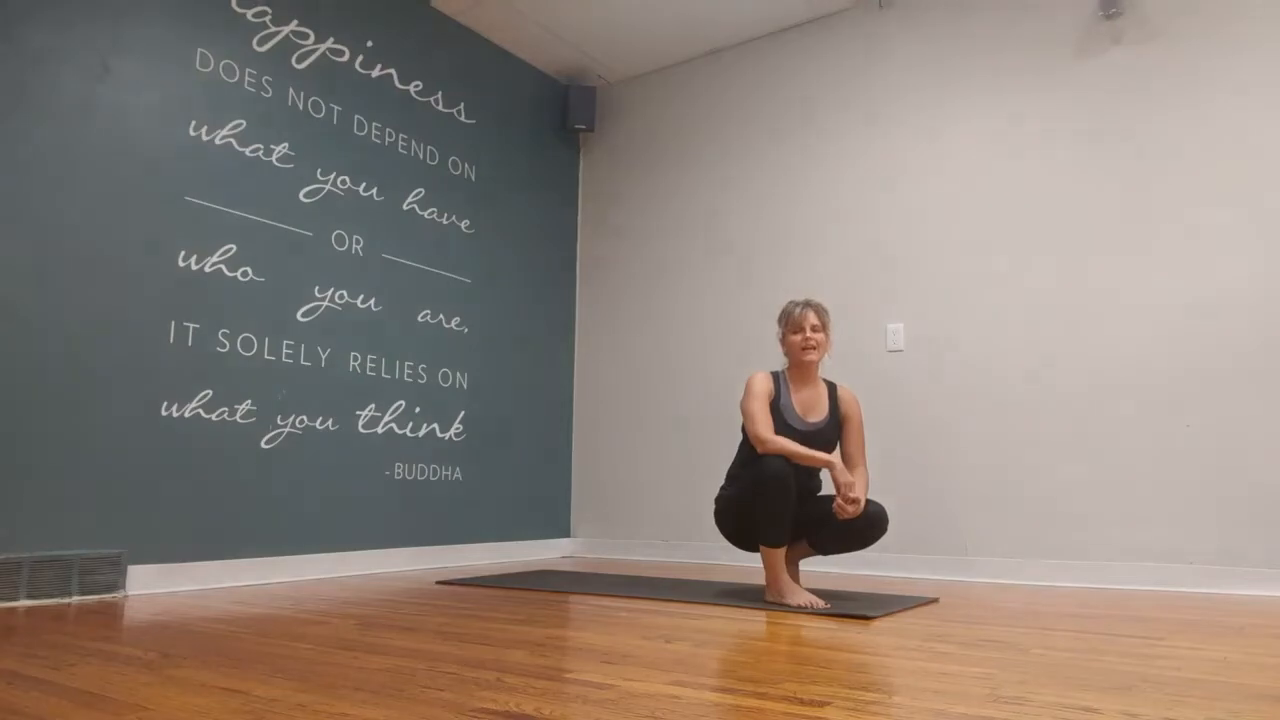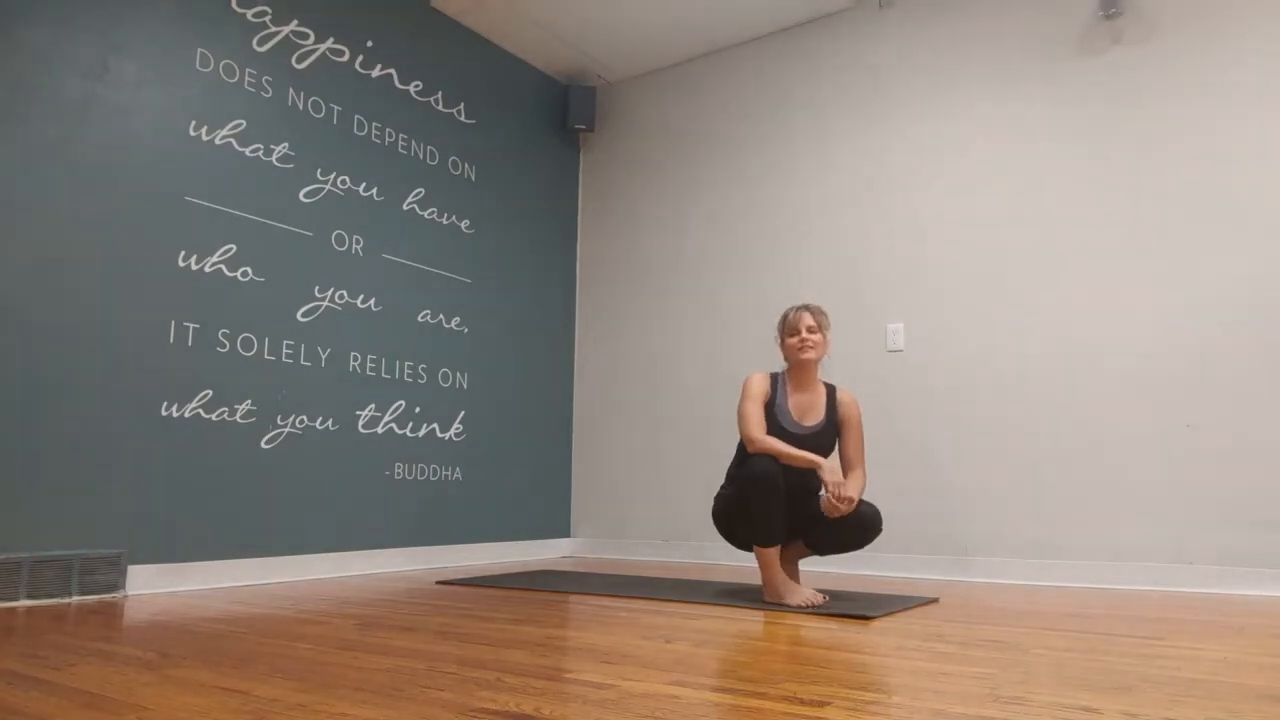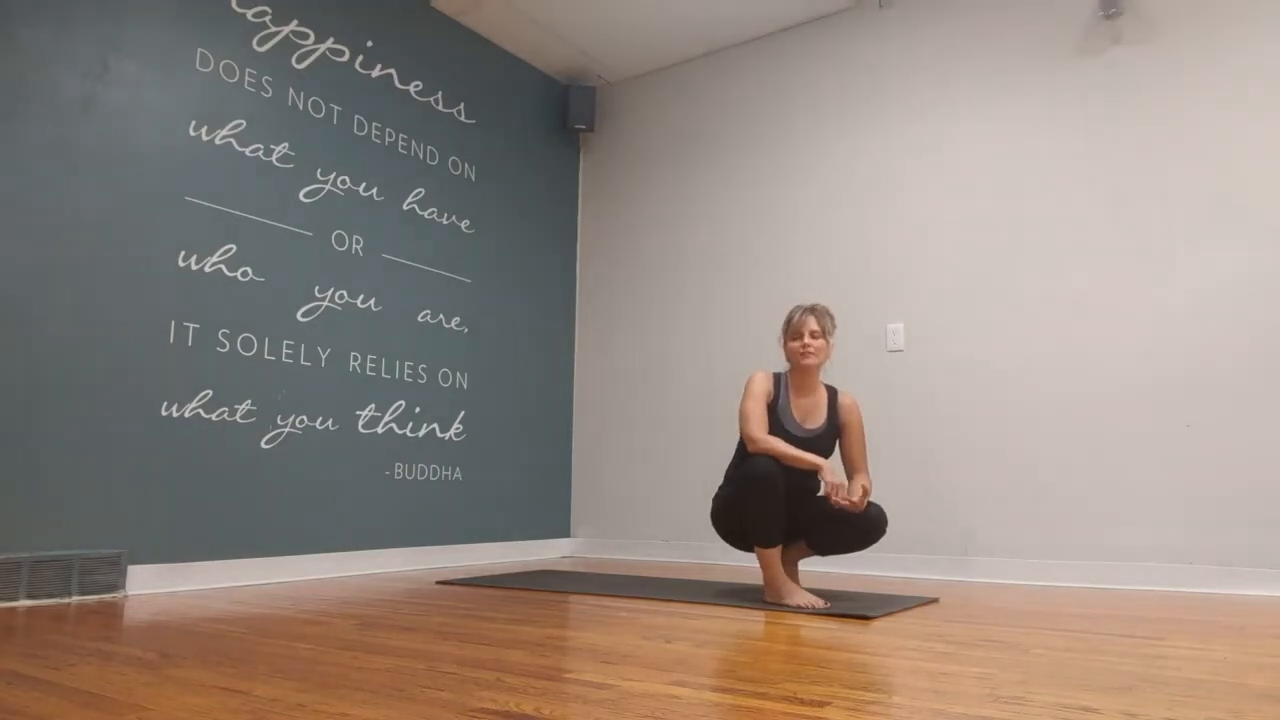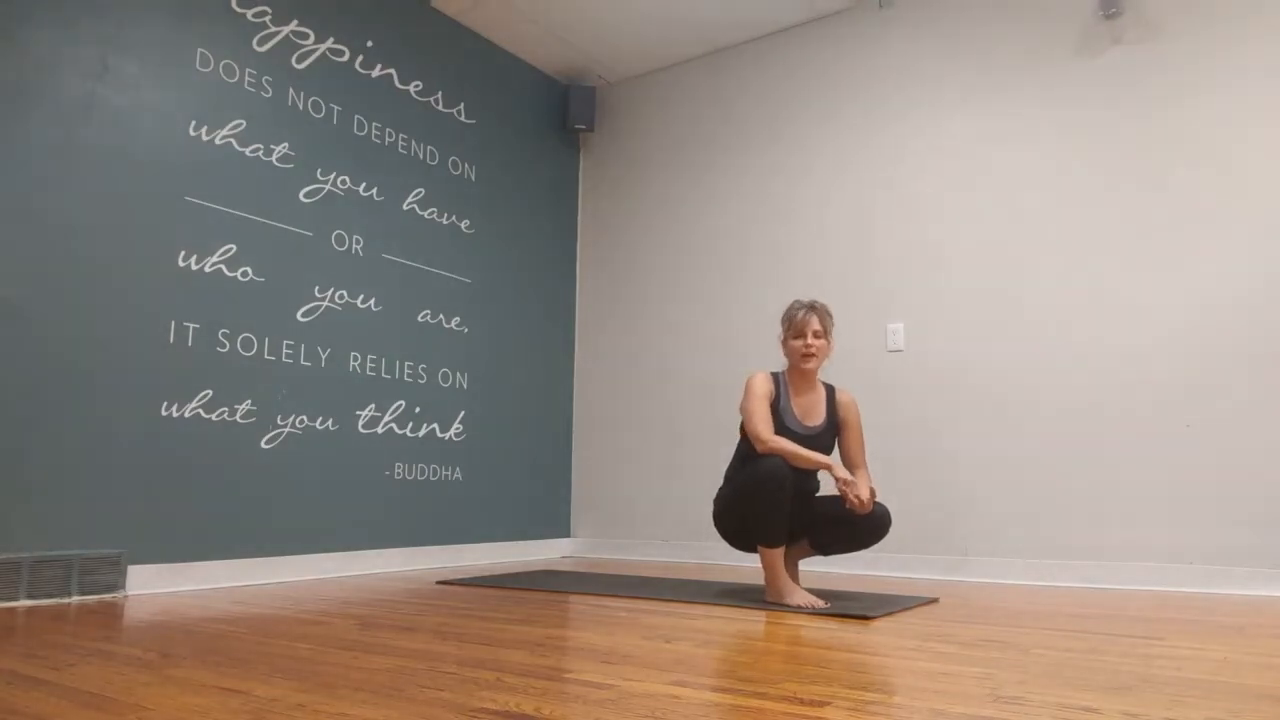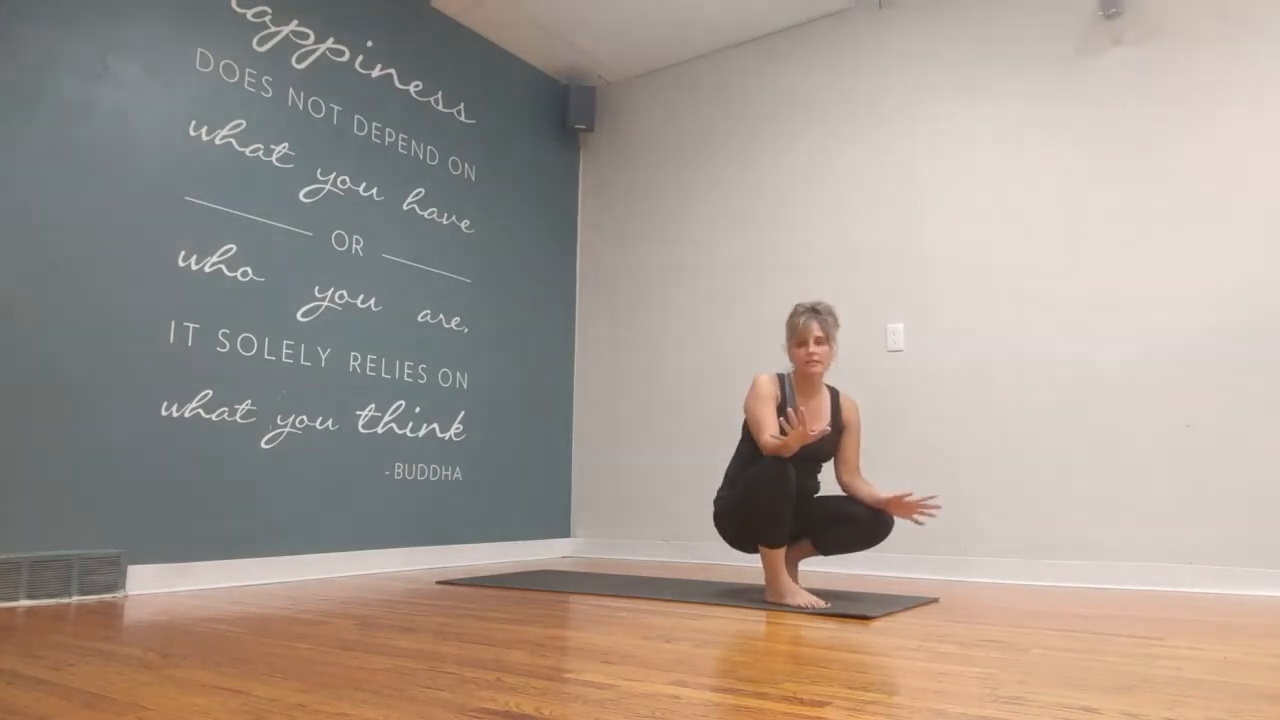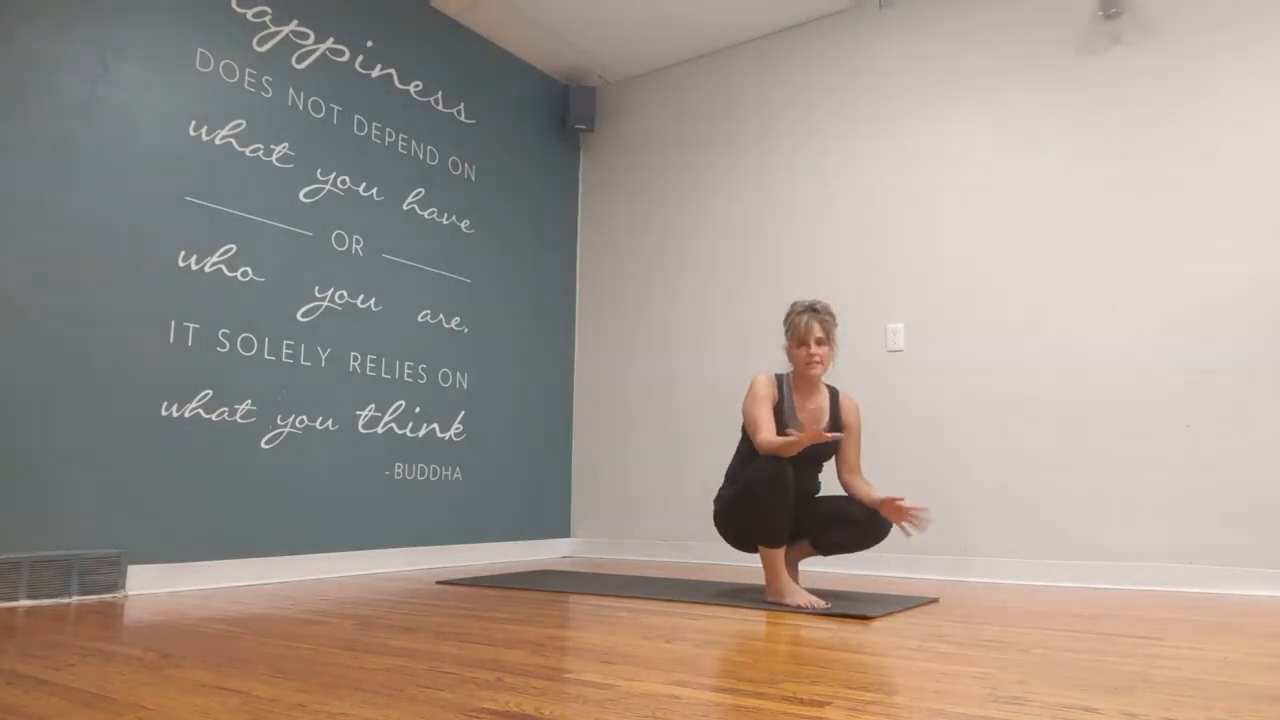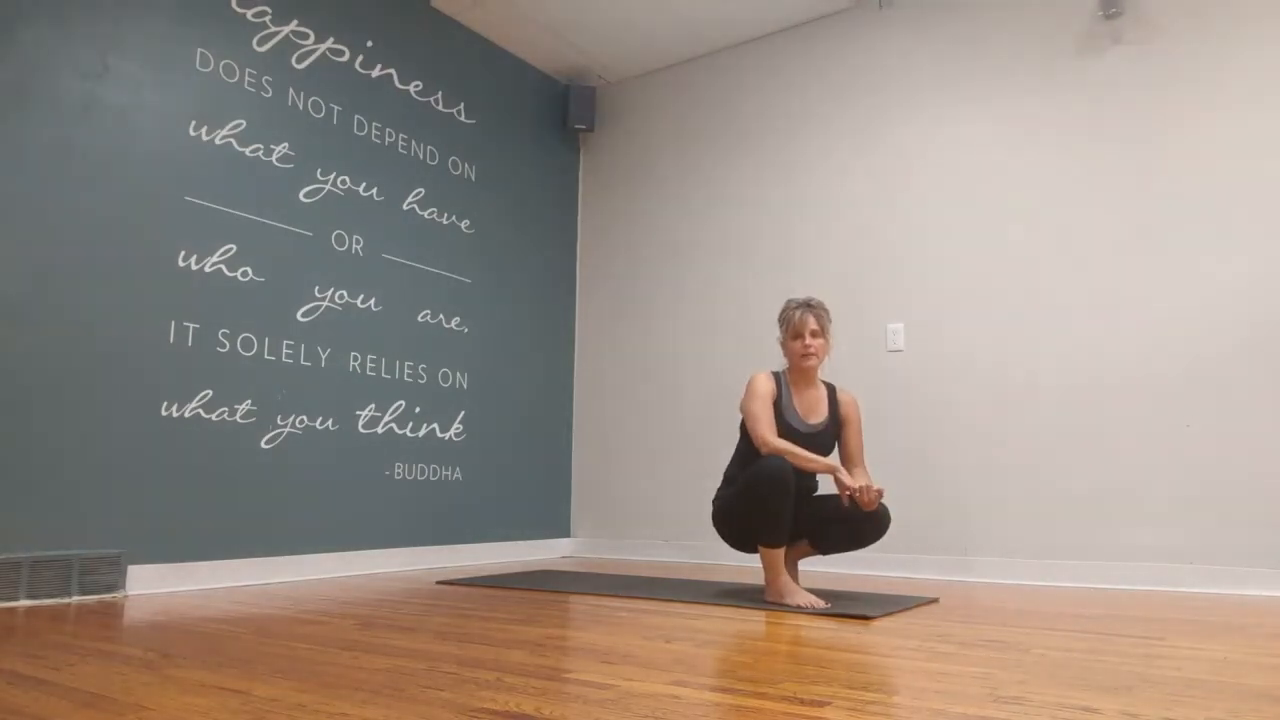
dt=0.7s
person 1, frame 1
left shoulder: (843, 400)
right shoulder: (763, 384)
left elbow: (857, 467)
right elbow: (764, 441)
left wrist: (857, 498)
right wrist: (830, 462)
left hip: (795, 509)
right hip: (743, 510)
left knee: (872, 518)
right knee: (775, 467)
left ankle: (788, 555)
right ankle: (777, 583)
person 1, frame 2
left shoulder: (842, 402)
right shoulder: (761, 384)
left elbow: (855, 469)
right elbow: (754, 440)
left wrist: (848, 497)
right wrist: (819, 462)
left hip: (796, 510)
right hip: (744, 511)
left knee: (866, 519)
right knee: (763, 466)
left ankle: (787, 555)
right ankle: (774, 582)
person 1, frame 3
left shoulder: (843, 405)
right shoulder: (764, 383)
left elbow: (859, 473)
right elbow: (755, 440)
left wrist: (857, 496)
right wrist: (820, 464)
left hip: (794, 512)
right hip: (741, 511)
left knee: (871, 519)
right knee: (762, 467)
left ankle: (787, 555)
right ankle: (775, 583)
person 1, frame 4
left shoulder: (841, 402)
right shoulder: (762, 384)
left elbow: (858, 468)
right elbow: (764, 442)
left wrist: (862, 494)
right wrist: (829, 464)
left hip: (795, 510)
right hip: (742, 512)
left knee: (875, 519)
right knee: (772, 468)
left ankle: (787, 555)
right ankle: (776, 583)
person 1, frame 5
left shoulder: (844, 407)
right shoulder: (766, 386)
left elbow: (849, 476)
right elbow: (769, 445)
left wrist: (885, 502)
right wrist: (795, 441)
left hip: (793, 510)
right hip: (741, 512)
left knee: (876, 521)
right knee: (775, 468)
left ankle: (788, 555)
right ankle: (777, 583)
person 1, frame 6
left shoulder: (845, 407)
right shoulder: (765, 386)
left elbow: (851, 475)
right elbow: (764, 445)
left wrist: (880, 502)
right wrist: (802, 441)
left hip: (795, 510)
right hip: (743, 512)
left knee: (873, 522)
right knee: (772, 469)
left ankle: (789, 554)
right ankle: (777, 583)
person 1, frame 7
left shoulder: (843, 402)
right shoulder: (764, 384)
left elbow: (856, 467)
right elbow: (767, 443)
left wrist: (866, 492)
right wrist: (832, 467)
left hip: (794, 510)
right hip: (741, 512)
left knee: (874, 517)
right knee: (775, 468)
left ankle: (788, 555)
right ankle: (777, 583)
